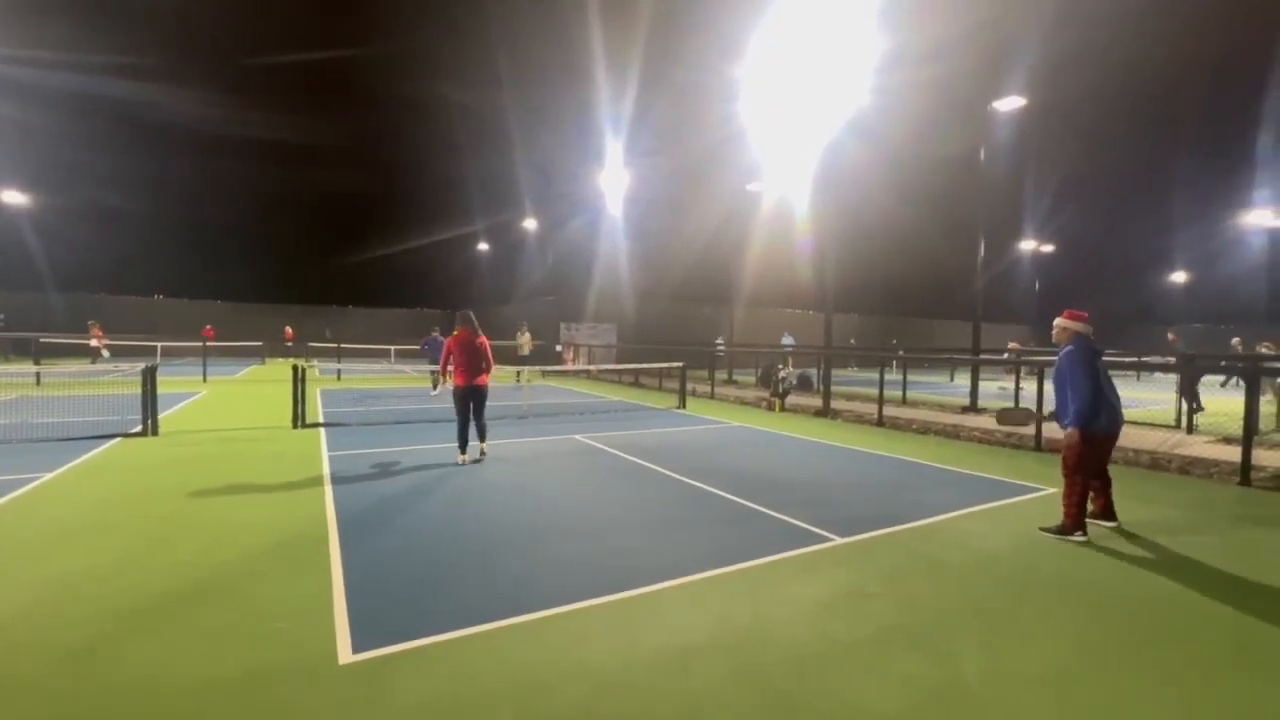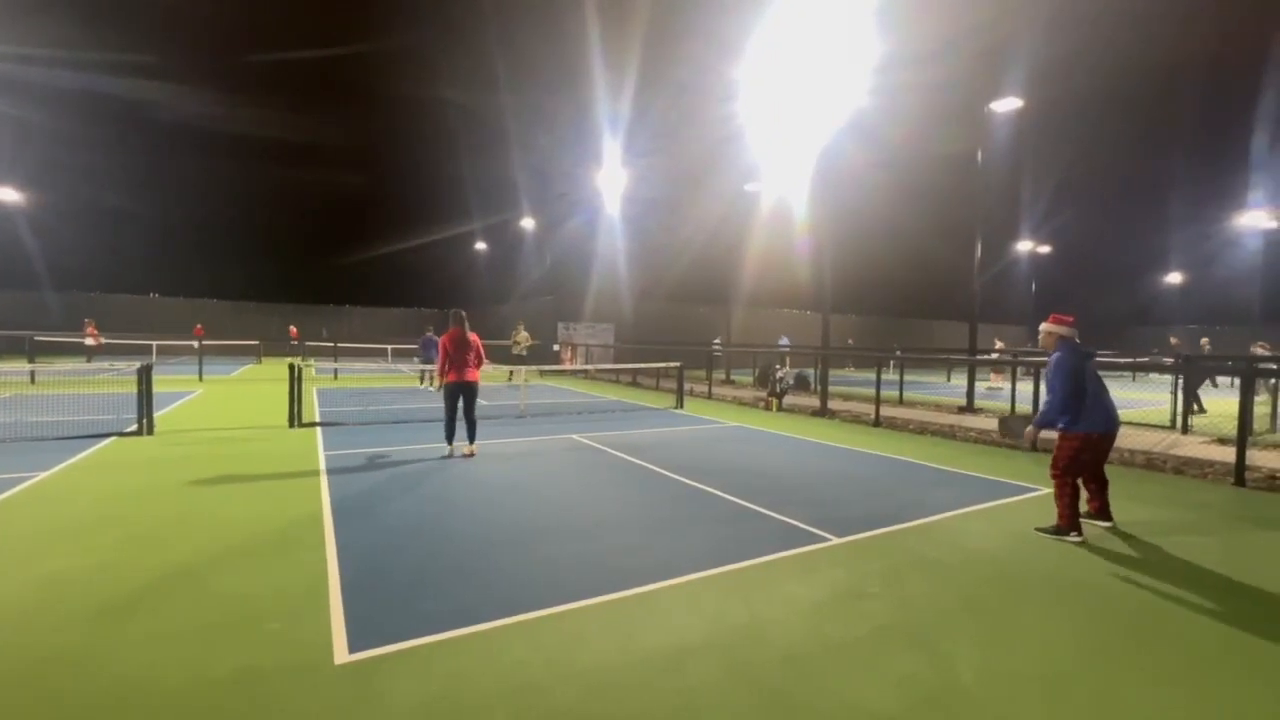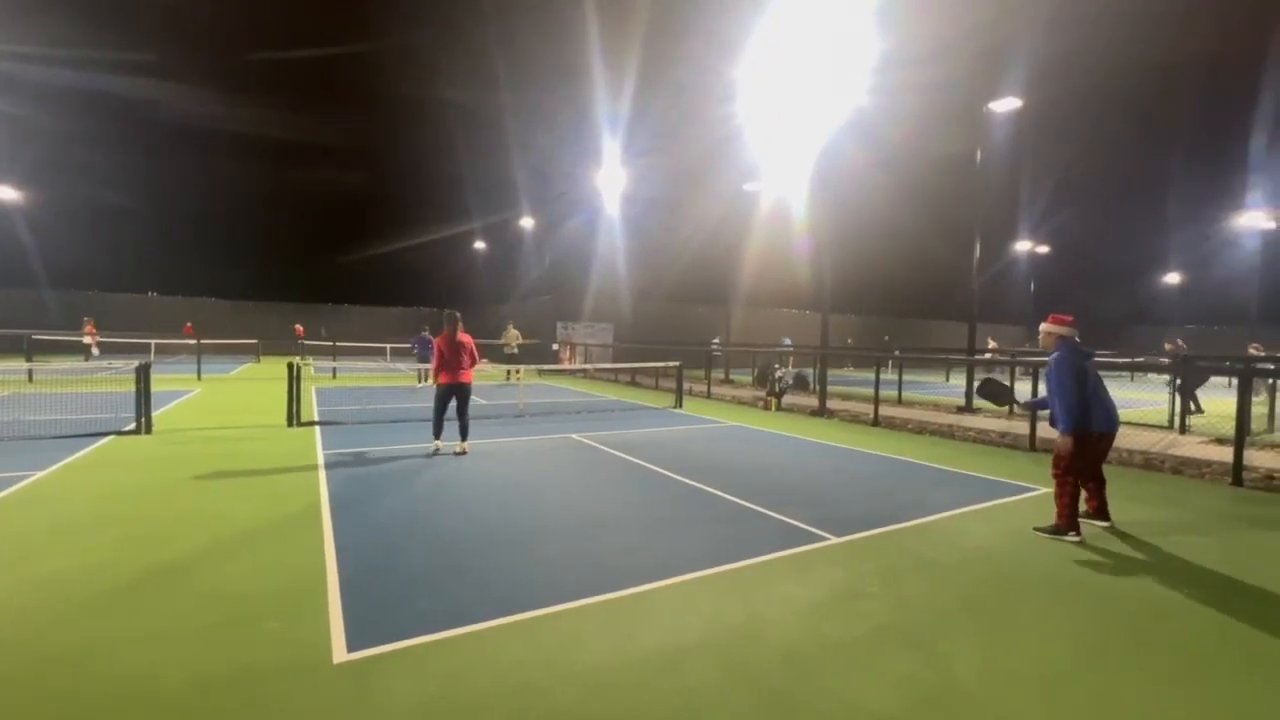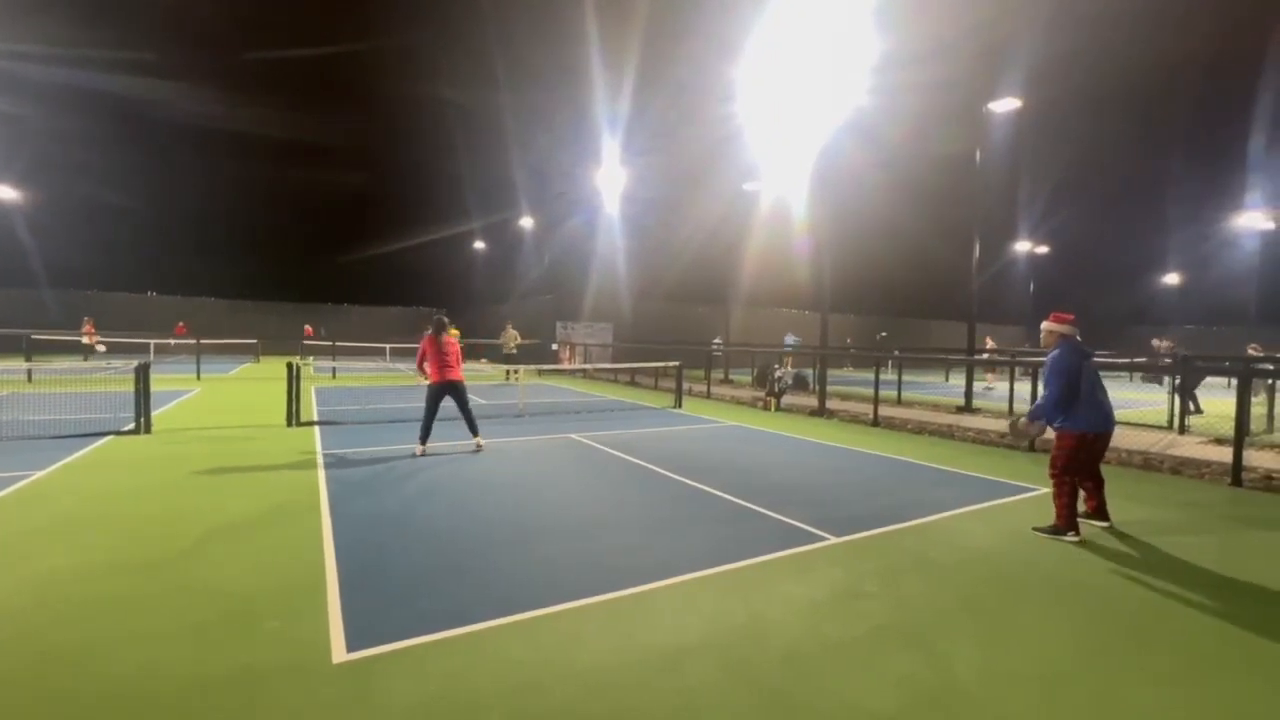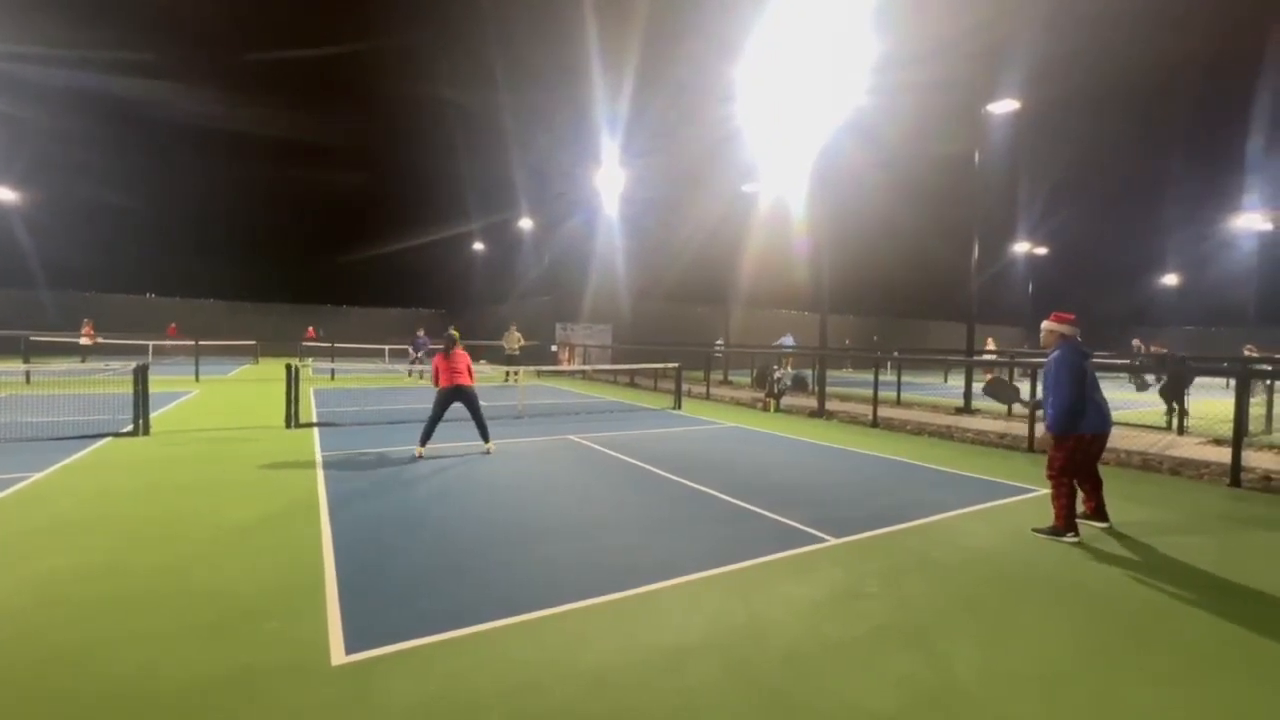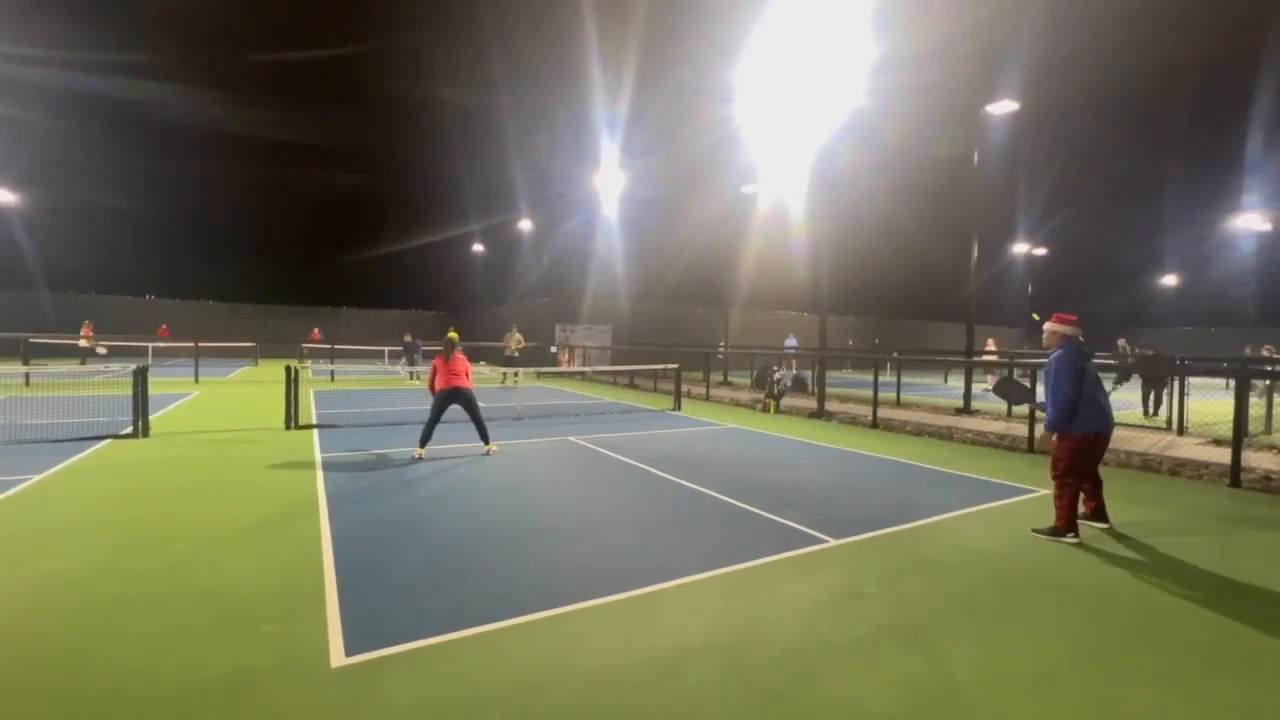
dt=0.5s
person 1, frame 1
left shoulder: (1071, 354)
right shoulder: (1085, 353)
left elbow: (1082, 392)
left wrist: (1075, 424)
right wrist: (1058, 412)
left hip: (1090, 426)
right hip: (1106, 422)
left knee: (1074, 472)
right knee: (1095, 469)
left ankle: (1073, 526)
right ankle: (1105, 512)
person 1, frame 2
left shoulder: (1061, 359)
right shoulder: (1076, 357)
left elbow: (1057, 399)
left wrist: (1037, 425)
right wrist: (1047, 421)
left hip: (1084, 427)
right hip: (1104, 423)
left knee: (1063, 473)
right knee: (1092, 470)
left ankle: (1068, 527)
right ankle: (1100, 512)
person 1, frame 3
left shoulder: (1060, 359)
right shoulder: (1074, 356)
left elbow: (1067, 398)
left wrist: (1066, 431)
right wrist: (1033, 404)
left hip: (1087, 427)
right hip: (1103, 423)
left knee: (1065, 472)
right knee: (1089, 469)
left ankle: (1067, 526)
right ankle: (1098, 512)
person 1, frame 4
left shoulder: (1059, 358)
right shoulder: (1078, 356)
left elbow: (1053, 397)
left wrist: (1032, 416)
right wrist: (1047, 418)
left hip: (1078, 426)
right hip: (1098, 422)
left knee: (1062, 473)
right knee: (1087, 470)
left ankle: (1066, 526)
right ankle: (1097, 512)
person 1, frame 5
left shoulder: (1061, 358)
right shoulder: (1074, 356)
left elbow: (1063, 399)
left wrist: (1050, 428)
right wrist: (1038, 404)
left hip: (1077, 428)
right hip: (1096, 424)
left knee: (1059, 474)
right knee: (1085, 471)
left ankle: (1065, 527)
right ankle: (1097, 513)
person 1, frame 6
left shoulder: (1061, 358)
right shoulder: (1078, 356)
left elbow: (1062, 398)
left wrist: (1048, 428)
right wrist: (1042, 407)
left hip: (1079, 427)
right hip: (1098, 424)
left knee: (1064, 475)
right knee: (1085, 471)
left ankle: (1066, 528)
right ankle: (1097, 513)
